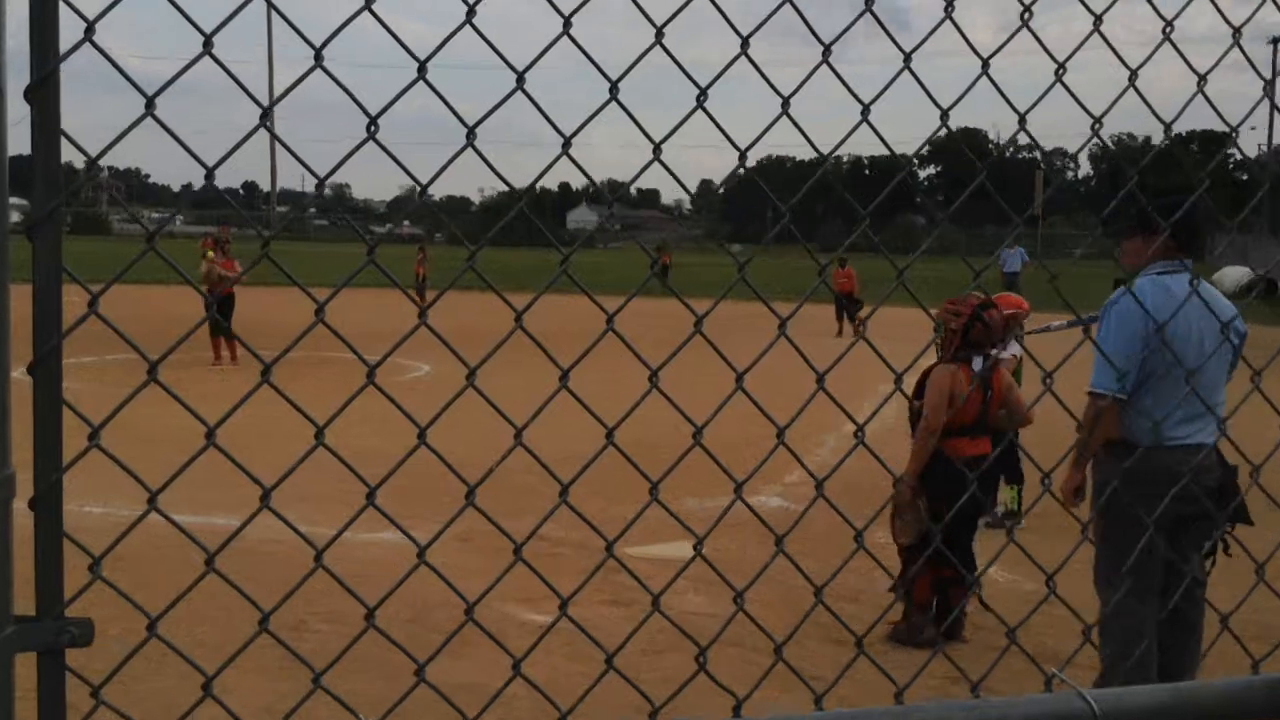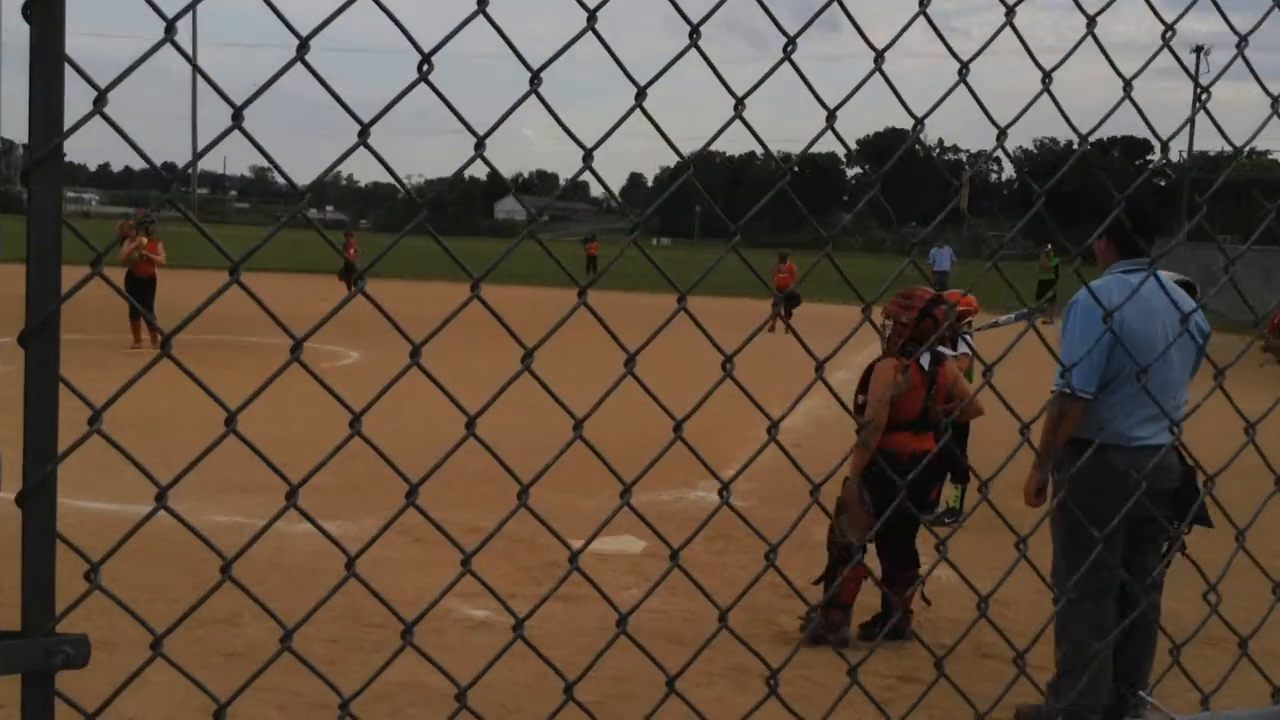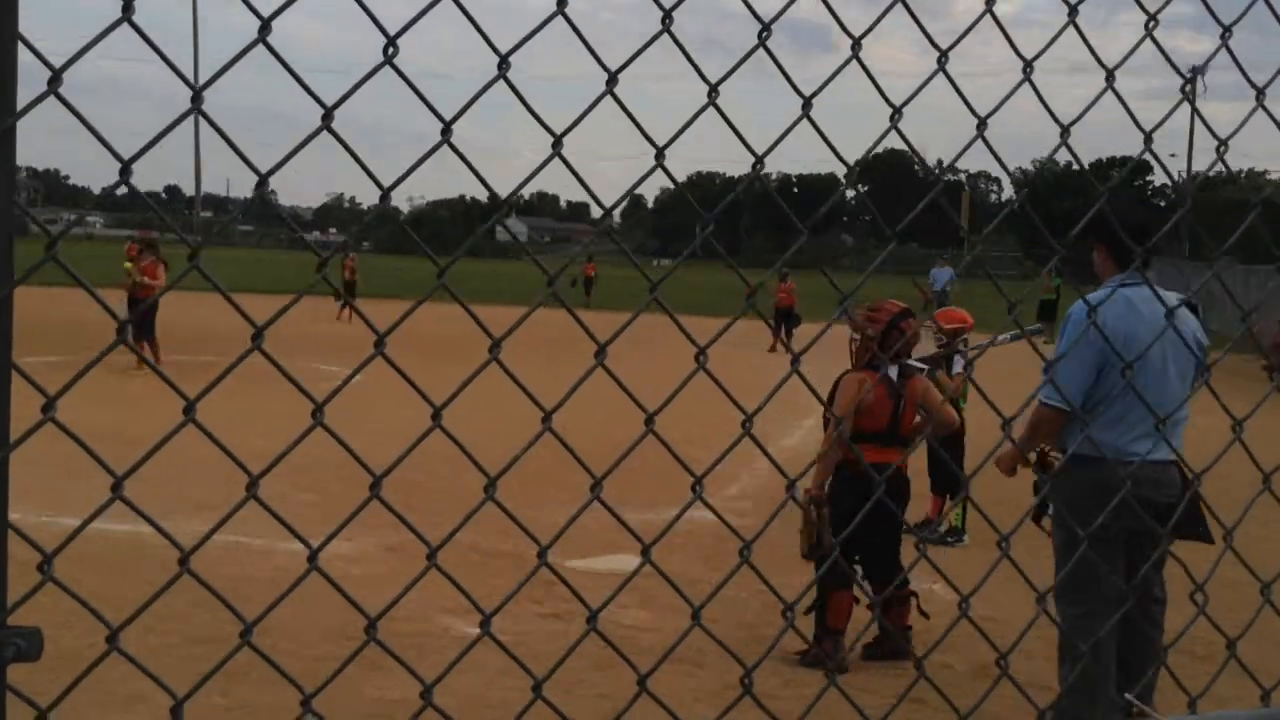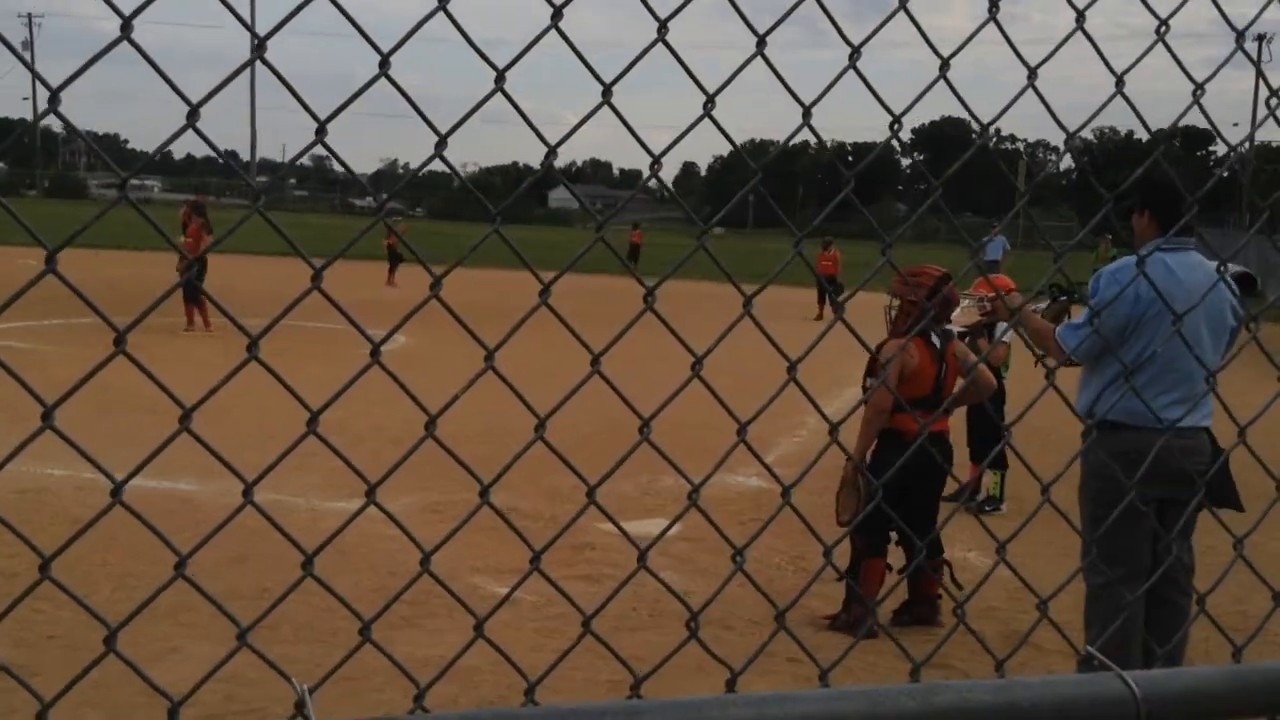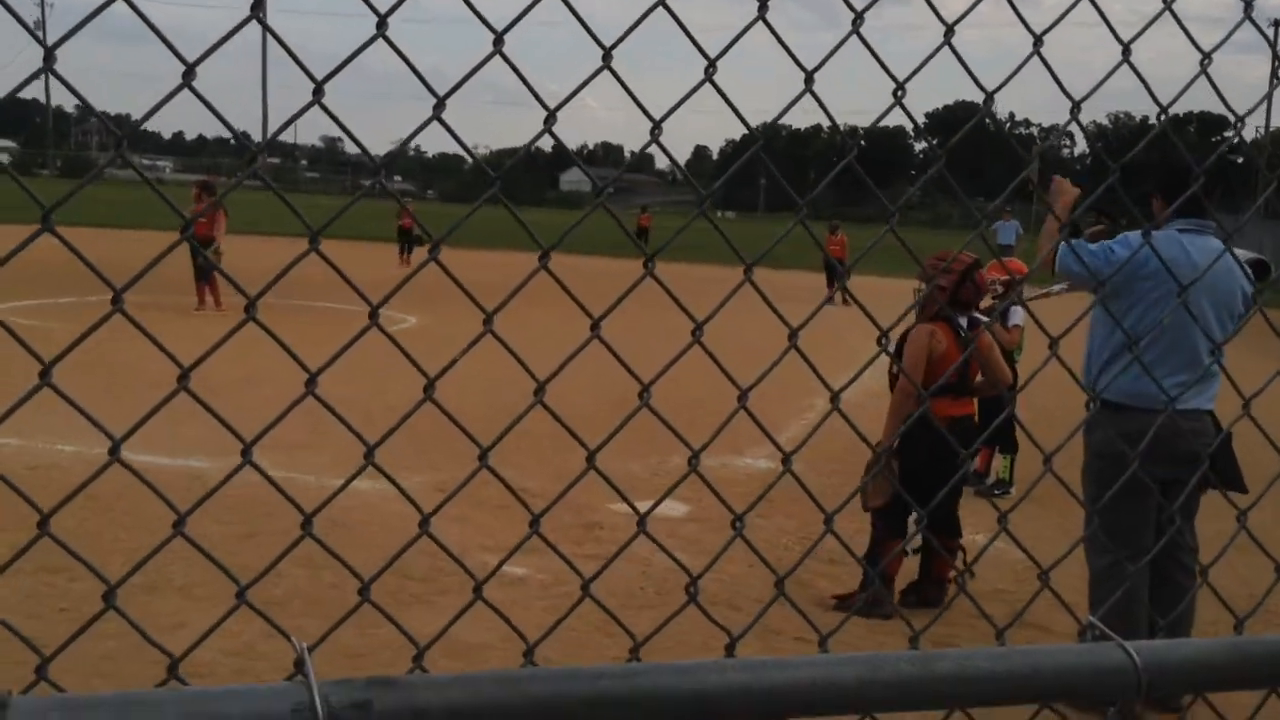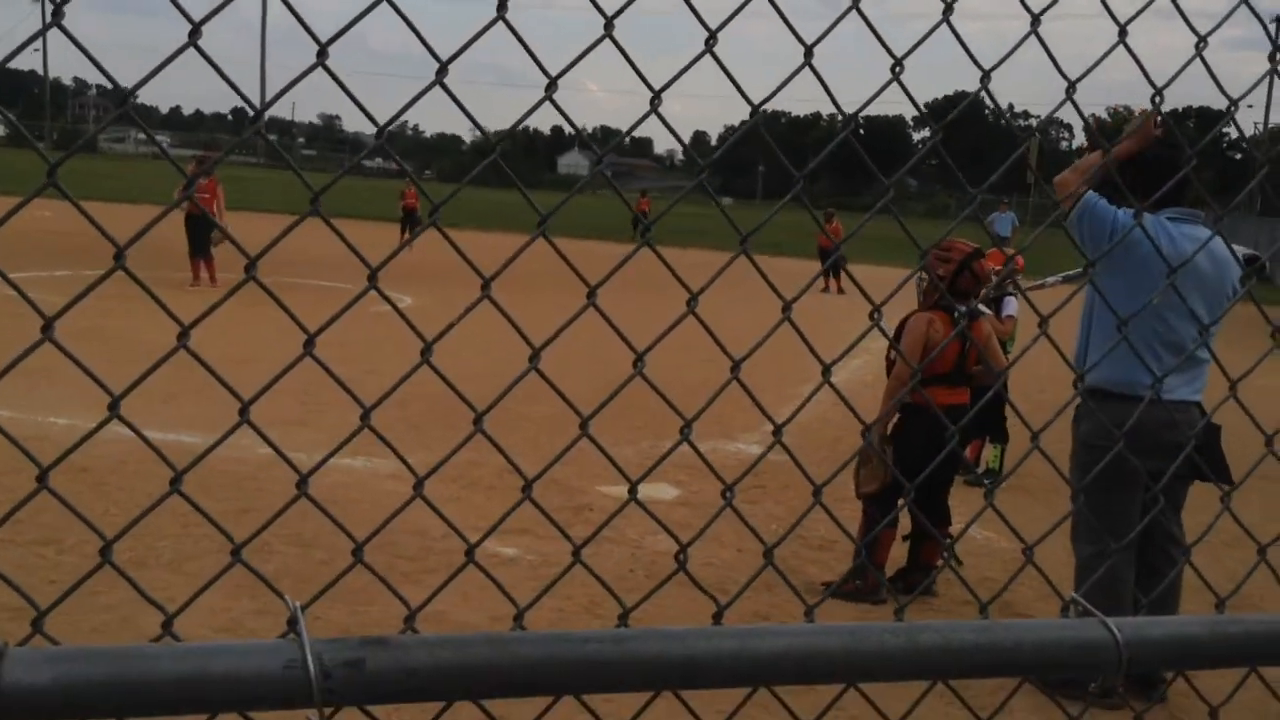
dt=0.5s
person 1, frame 1
left shoulder: (1130, 301)
right shoulder: (1222, 305)
left elbow: (1108, 399)
right elbow: (1216, 385)
left wrist: (1078, 465)
left hip: (1136, 463)
right hip: (1202, 463)
left knee: (1127, 590)
right knee: (1186, 586)
person 1, frame 2
left shoulder: (1097, 299)
right shoulder: (1188, 305)
left elbow: (1073, 397)
right elbow: (1179, 389)
left wrist: (1040, 466)
left hip: (1097, 466)
right hip: (1163, 465)
left knee: (1084, 591)
right knee: (1142, 588)
person 1, frame 3
left shoulder: (1093, 310)
right shoulder: (1184, 316)
left elbow: (1058, 405)
right elbow: (1176, 396)
left wrist: (1017, 452)
left hip: (1097, 477)
right hip: (1163, 479)
left knee: (1089, 608)
right knee: (1144, 604)
person 1, frame 4
left shoulder: (1125, 276)
right shoulder: (1221, 285)
left elbow: (1067, 349)
right elbow: (1209, 359)
left wrist: (1019, 310)
left hip: (1123, 445)
right hip: (1191, 447)
left knee: (1114, 576)
right knee: (1172, 575)
person 1, frame 5
left shoulder: (1138, 252)
right shoulder: (1234, 270)
left elbow: (1052, 254)
left wrist: (1061, 202)
left hip: (1127, 425)
right hip: (1195, 429)
left knee: (1120, 557)
right knee: (1175, 554)
person 1, frame 6
left shoulder: (1127, 236)
right shoulder: (1224, 256)
left elbow: (1066, 185)
left wrist: (1125, 147)
left hip: (1116, 413)
right hip: (1182, 418)
left knee: (1105, 544)
right knee: (1162, 544)
left ankle: (1098, 671)
right ankle: (1148, 669)
person 2, frame 1
left shoulder: (946, 373)
right shoulder: (996, 373)
left elbow: (930, 429)
right elbow: (1023, 416)
left wrist: (910, 478)
left hip: (944, 470)
right hip: (979, 470)
left knee: (918, 542)
right knee: (958, 544)
left ankle: (917, 623)
right ankle: (950, 621)
person 2, frame 2
left shoulder: (889, 367)
right shoulder: (944, 367)
left elbow: (874, 425)
right elbow: (973, 408)
left wrist: (854, 474)
left hip: (888, 466)
right hip: (924, 466)
left knee: (849, 538)
right knee: (900, 542)
left ankle: (834, 621)
right ankle: (897, 619)
person 2, frame 3
left shoulder: (856, 380)
right shoulder: (915, 381)
left elbow: (837, 437)
right elbow: (949, 421)
left wrist: (817, 485)
left hip: (856, 479)
right hip: (895, 480)
left knee: (836, 560)
right knee: (886, 559)
left ankle: (829, 646)
right ankle: (897, 637)
person 2, frame 4
left shoulder: (897, 348)
right shoulder: (951, 347)
left elbow: (879, 406)
right elbow: (986, 384)
left wrist: (857, 454)
left hip: (898, 448)
right hip: (937, 448)
left knee: (871, 528)
right knee: (922, 527)
left ankle: (859, 612)
right ankle: (925, 604)
person 2, frame 5
left shoulder: (925, 332)
right shoulder: (978, 334)
left elbow: (906, 391)
right elbow: (1003, 380)
left wrist: (886, 440)
left hip: (927, 433)
right hip: (962, 432)
left knee: (891, 509)
right knee: (942, 511)
left ankle: (876, 593)
right ankle: (933, 586)
person 2, frame 6
left shoulder: (924, 321)
right shoulder: (978, 324)
left elbow: (902, 377)
right elbow: (998, 369)
left wrist: (879, 425)
left hip: (921, 419)
right hip: (956, 419)
left knee: (882, 495)
right knee: (933, 498)
left ankle: (867, 579)
right ankle: (921, 573)
person 3, frame 1
left shoulder: (1013, 341)
right shoulder: (995, 341)
left elbow: (1006, 370)
right elbow: (981, 366)
left wrist: (989, 352)
left knee: (1007, 457)
right knee: (990, 455)
left ankle: (1014, 512)
right ankle: (991, 504)
person 3, frame 2
left shoulder: (963, 339)
right shoulder: (944, 338)
left elbow: (959, 368)
left wrist: (940, 351)
left knee: (956, 457)
right knee: (937, 453)
left ankle: (955, 510)
person 3, frame 3
left shoulder: (959, 357)
right shoulder: (939, 357)
left elbow: (955, 391)
left wrist: (937, 370)
left knee: (954, 474)
right knee: (936, 472)
left ankle: (958, 529)
right ankle: (934, 519)
person 3, frame 4
left shoulder: (1002, 326)
right shoulder: (982, 325)
left elbow: (996, 359)
left wrist: (978, 337)
right wrist: (964, 336)
left hip: (992, 391)
left knee: (993, 442)
right knee: (975, 441)
left ankle: (996, 497)
right ankle: (972, 488)
person 3, frame 5
left shoulder: (1015, 310)
right shoulder: (994, 309)
left elbow: (1011, 342)
left wrist: (991, 321)
right wrist: (978, 318)
left knee: (1003, 427)
right knee: (985, 424)
left ankle: (1005, 481)
right ankle: (982, 470)
person 3, frame 6
left shoulder: (1008, 300)
right shoulder: (989, 298)
left elbow: (1005, 333)
left wrist: (984, 311)
left knee: (994, 417)
right knee: (975, 413)
left ankle: (994, 471)
right ankle: (972, 461)
